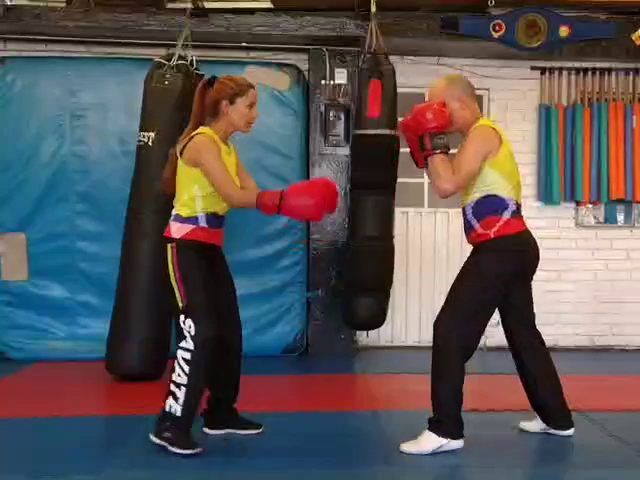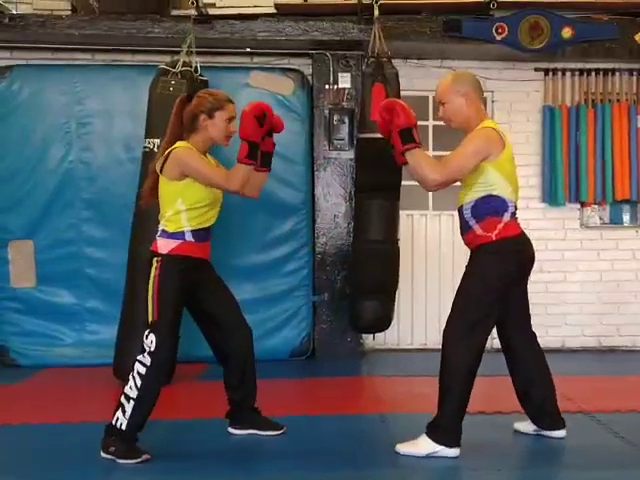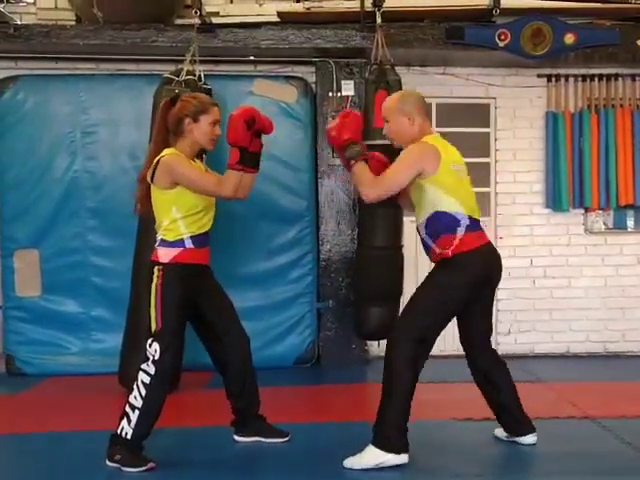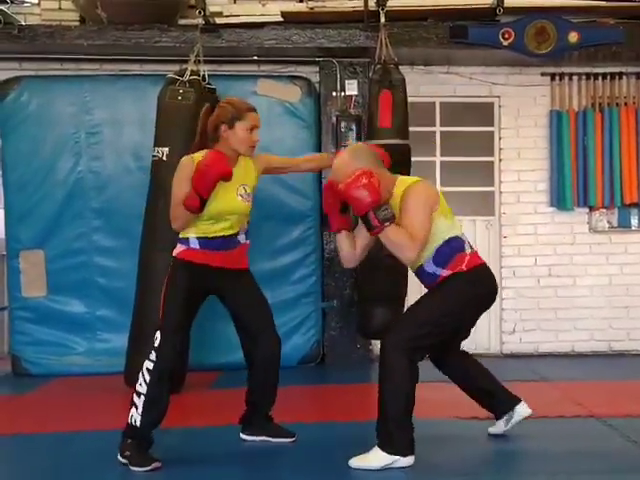
dt=1s
person 1, frame 1
left shoulder: (226, 147)
right shoulder: (202, 141)
left elbow: (250, 193)
right elbow: (234, 197)
left wrist: (300, 197)
right wrist: (289, 200)
left hip: (210, 248)
right hip: (187, 247)
left knee: (229, 332)
right knee: (201, 332)
left ankle: (221, 413)
right ankle: (171, 425)
person 1, frame 2
left shoulder: (207, 160)
right shoulder: (181, 154)
left elbow: (251, 189)
right elbow: (234, 183)
left wrist: (265, 145)
right wrist: (250, 141)
left hip: (199, 263)
right hip: (171, 263)
left knee: (238, 334)
right knee: (158, 351)
left ankle: (243, 414)
right ankle: (117, 436)
person 1, frame 3
left shoulder: (194, 164)
right shoulder: (170, 162)
left elbow: (241, 191)
right elbow: (226, 190)
left wrist: (252, 146)
right wrist: (238, 146)
left hip: (199, 270)
right hip: (173, 271)
left knee: (235, 343)
right knee: (163, 359)
left ankle: (248, 422)
right ankle: (123, 445)
person 1, frame 4
left shoulder: (253, 164)
right shoulder: (191, 163)
left elbow: (303, 164)
right elbow: (178, 221)
right wrist: (203, 187)
left hip: (233, 267)
right hip: (191, 266)
left knee: (267, 341)
right knee: (167, 350)
left ankle: (256, 421)
right ankle: (134, 439)
person 2, frame 1
left shoulder: (482, 133)
right shoulder: (481, 137)
left elbow: (448, 185)
right elbow: (443, 187)
left wrist: (435, 140)
right wrist: (424, 149)
left hip: (500, 250)
right hip: (513, 248)
left knee: (451, 330)
right knee: (522, 331)
left ankle: (445, 429)
right ankle: (557, 418)
person 2, frame 2
left shoulder: (485, 136)
right shoulder: (480, 139)
left elbow: (436, 176)
right elbow: (432, 181)
left wrist: (406, 137)
right wrist: (402, 145)
left hip: (498, 252)
right hip: (506, 251)
left knee: (460, 337)
right knee: (517, 335)
left ankle: (443, 436)
right ankle: (548, 419)
person 2, frame 3
left shoulder: (422, 150)
right shoulder: (435, 151)
left elbow: (372, 192)
right elbow: (419, 203)
left wrist: (351, 150)
right wrist: (374, 162)
left hip: (459, 264)
right hip: (482, 259)
left knee: (405, 341)
right knee: (478, 347)
left ankle: (390, 444)
right ankle: (518, 426)
person 2, frame 4
left shoulder: (416, 191)
right shoulder: (379, 201)
left elbow: (411, 252)
right elbow: (350, 258)
left wrist: (374, 213)
right wrist: (337, 217)
left hip: (469, 284)
right hip: (459, 284)
left knee: (397, 344)
right knee: (445, 353)
left ankle: (395, 447)
right ankle: (508, 406)
